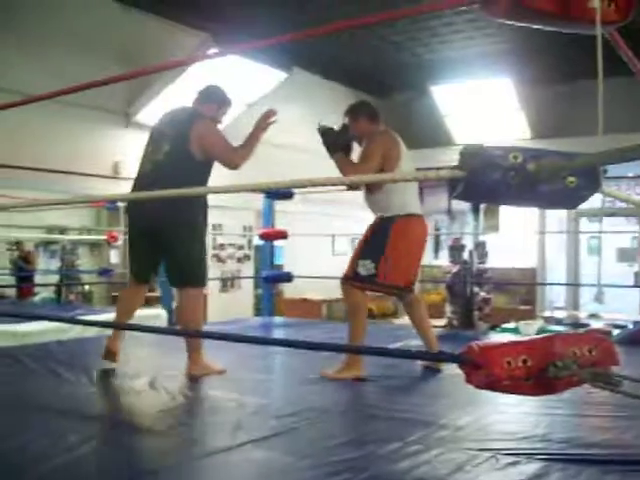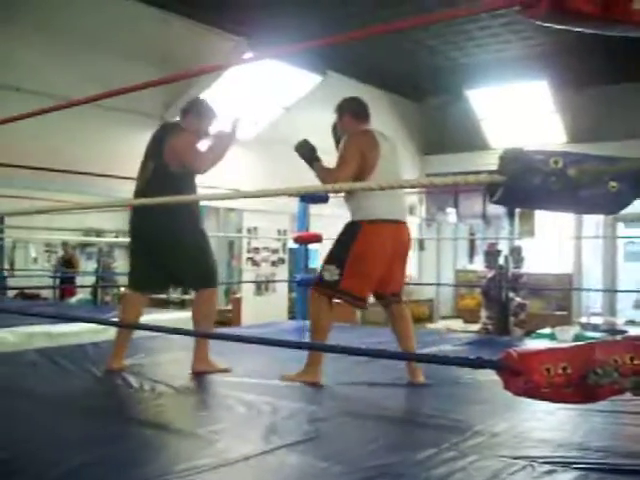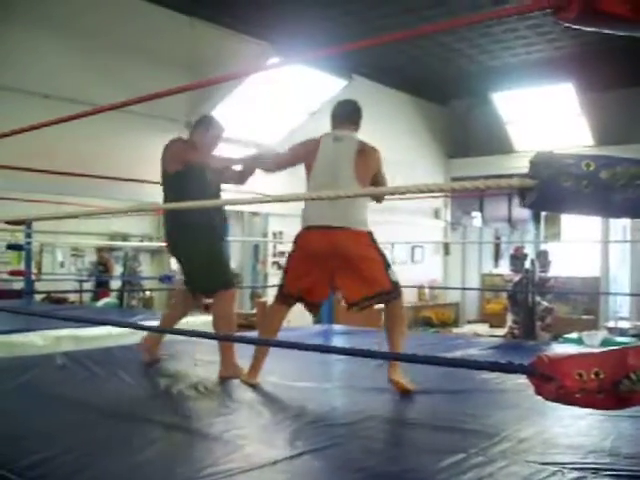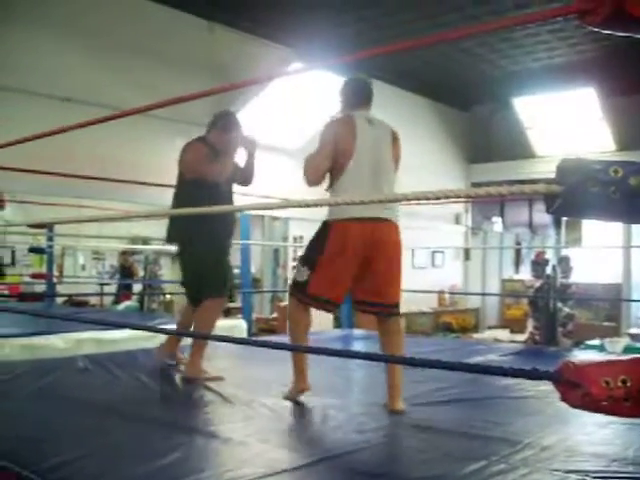
dt=0.7s
person 1, frame 1
left shoulder: (378, 139)
right shoulder: (389, 142)
left elbow: (358, 178)
left wrist: (336, 151)
right wrist: (345, 152)
left hip: (396, 223)
right hip: (414, 223)
left knee: (354, 284)
right knee: (406, 292)
left ankle: (354, 363)
right ankle: (435, 355)
person 1, frame 2
left shoulder: (356, 140)
right shoulder: (386, 142)
left elbow: (337, 181)
left wrist: (313, 160)
left hip: (369, 226)
right hip: (398, 228)
left knee: (322, 291)
right knee: (393, 300)
left ankle: (312, 369)
right ankle: (415, 371)
person 1, frame 3
left shoulder: (312, 146)
right shoulder: (370, 153)
left elbow: (270, 164)
right elbow: (379, 196)
left hip: (313, 234)
right hip: (354, 236)
left knee: (283, 301)
right knee: (393, 298)
left ankle: (253, 370)
right ankle: (395, 368)
person 1, frame 4
left shoulder: (337, 127)
right shoulder: (392, 136)
left elbow: (314, 178)
left wrist: (313, 157)
left hip: (345, 224)
right hip: (386, 227)
left knee: (301, 296)
right knee: (388, 313)
left ankle: (300, 378)
right ankle: (396, 396)
person 2, frame 1
left shoulder: (168, 118)
right shoulder: (204, 126)
right elbow: (234, 160)
left wrist: (218, 141)
right wrist: (258, 131)
left hip: (144, 208)
right hip: (180, 214)
left knee: (139, 279)
right knee: (192, 286)
left ankle: (114, 340)
right ankle: (196, 360)
person 2, frame 2
left shoulder: (165, 134)
right shoulder: (181, 138)
left elbow: (190, 164)
right elbow: (199, 165)
left wrist: (216, 144)
right wrist: (224, 143)
left hip: (146, 222)
right hip: (176, 224)
left knee: (139, 289)
right knee: (207, 286)
left ankle: (117, 356)
right ankle: (201, 358)
person 2, frame 3
left shoulder: (210, 163)
right shoulder: (178, 147)
left elbow: (238, 178)
right elbow: (199, 160)
left wrist: (249, 165)
right wrist: (242, 159)
left hip: (206, 234)
right hip: (190, 234)
left knee: (194, 291)
right knee: (224, 291)
left ankle: (152, 341)
right ankle: (228, 364)
person 2, frame 4
left shoulder: (219, 155)
right shoulder: (196, 149)
left elbow: (245, 180)
right elbow: (216, 175)
left wrist: (250, 154)
right wrist: (233, 150)
left hip: (212, 235)
right hip: (198, 235)
left knee: (200, 297)
right knee: (216, 295)
left ankle: (171, 345)
right ankle: (194, 364)
